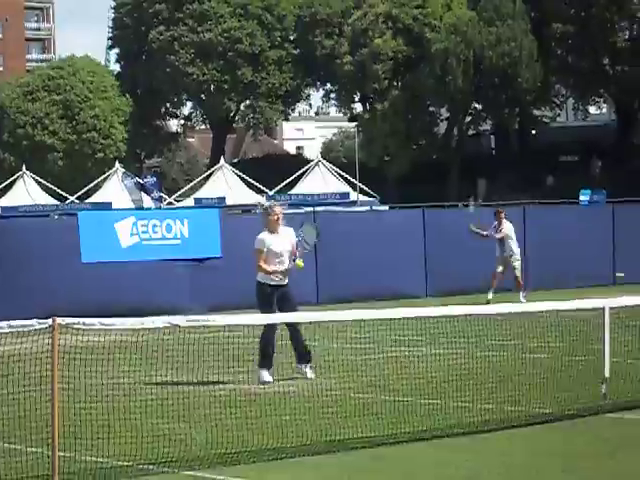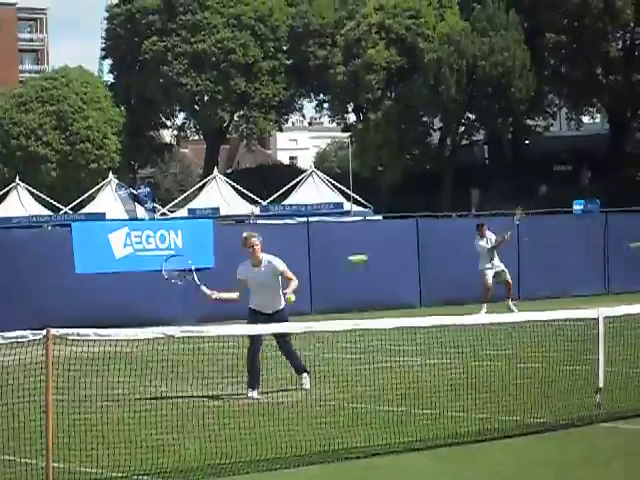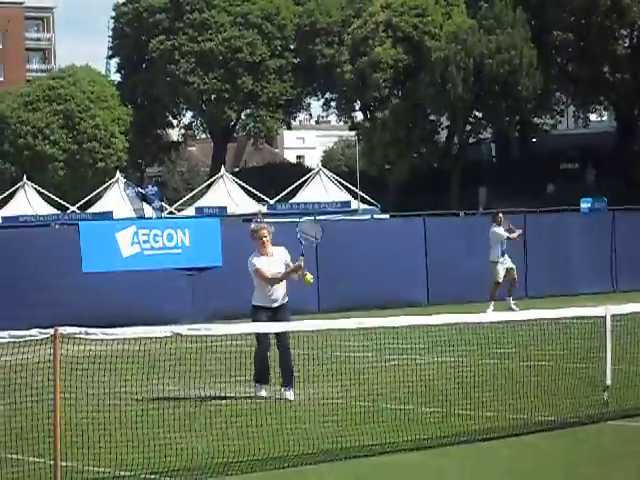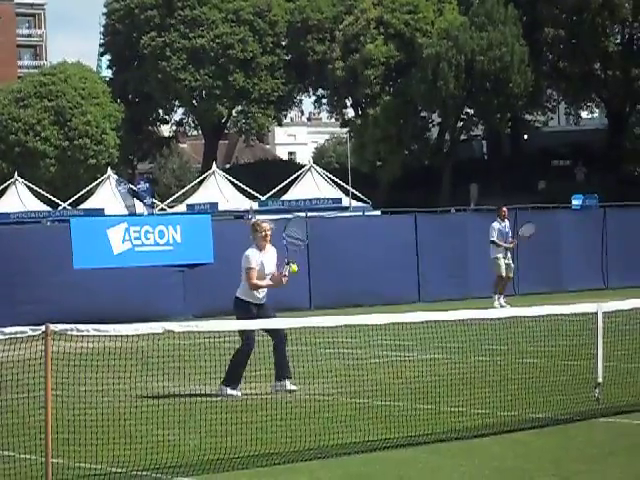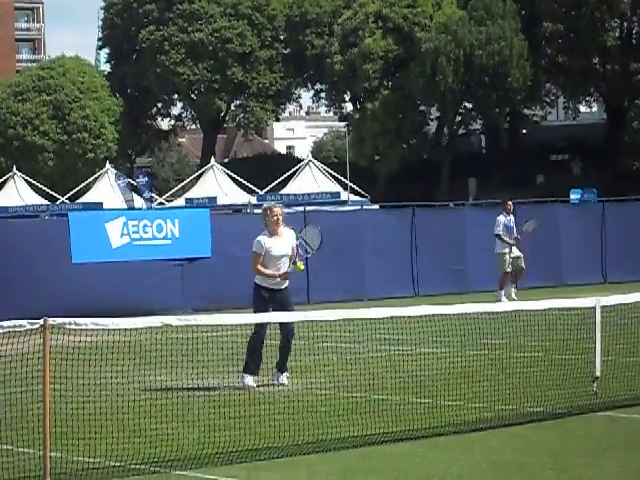
dt=0.4s
person 1, frame 1
left shoulder: (289, 232)
right shoulder: (262, 238)
left elbow: (295, 254)
right elbow: (260, 265)
left wrist: (293, 263)
right wrist: (278, 271)
left hip: (284, 287)
right hip: (266, 286)
left knee: (294, 324)
right knee: (271, 325)
left ankle: (304, 363)
right ankle: (264, 369)
person 1, frame 2
left shoulder: (273, 262)
right shoulder: (242, 268)
left elbow: (293, 280)
left wrist: (289, 290)
right wrist: (219, 295)
left hip: (277, 311)
right hip: (256, 312)
left knee: (286, 347)
right knee: (254, 347)
left ankle: (302, 373)
right ankle: (252, 387)
person 1, frame 3
left shoulder: (282, 251)
right shoulder: (254, 261)
left elbow: (292, 274)
right elbow: (270, 280)
left wrist: (300, 271)
right wrist: (291, 271)
left hip: (281, 306)
right hip: (261, 308)
left knee: (284, 344)
right knee: (263, 345)
left ankle: (287, 387)
right ankle: (260, 383)
person 1, frame 4
left shoulder: (272, 251)
right shoulder: (250, 255)
right elbow: (252, 284)
left wrist: (284, 274)
right wrist: (272, 285)
left hip: (261, 304)
right hip: (245, 303)
left knee: (280, 337)
right knee: (248, 344)
left ankle: (281, 380)
right ankle: (228, 385)
person 1, frame 5
left shoulder: (290, 234)
right shoulder: (261, 240)
left elbow: (293, 258)
right elbow: (256, 268)
left wrist: (296, 260)
right wrist: (277, 275)
left hip: (282, 290)
right hip: (262, 290)
left knee: (288, 331)
right knee: (260, 332)
left ankle: (281, 371)
right ankle: (249, 374)
